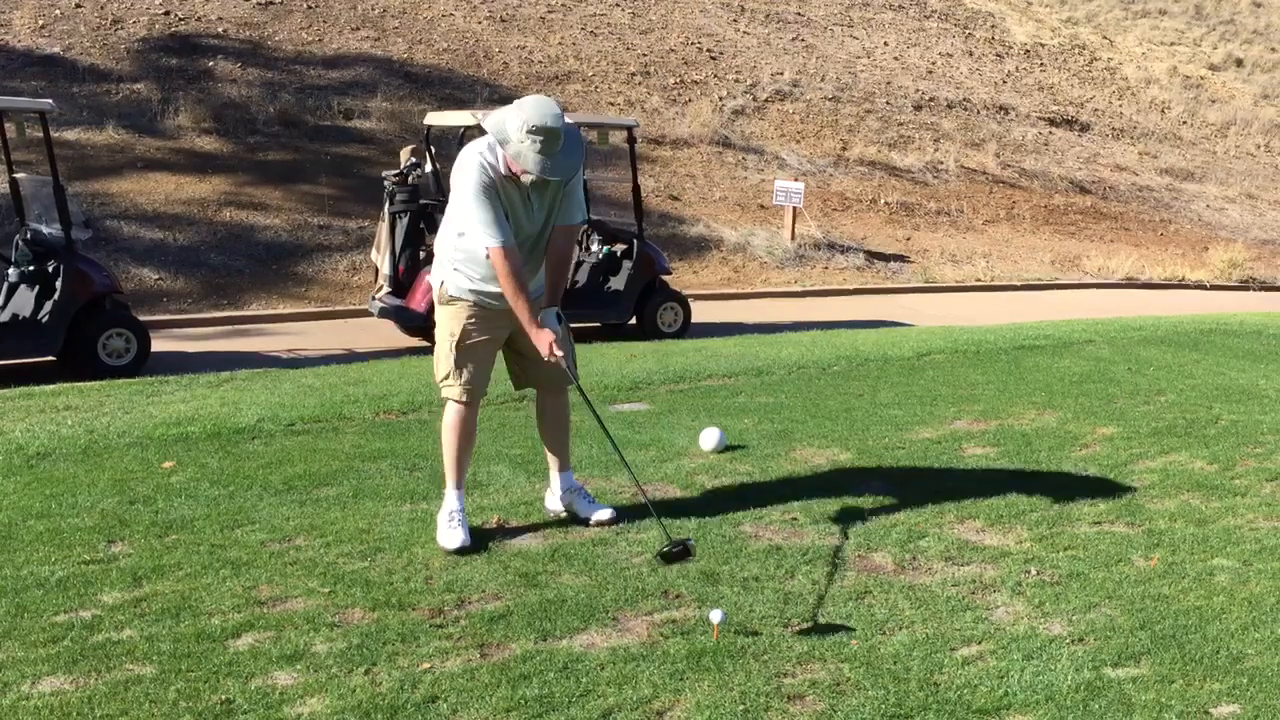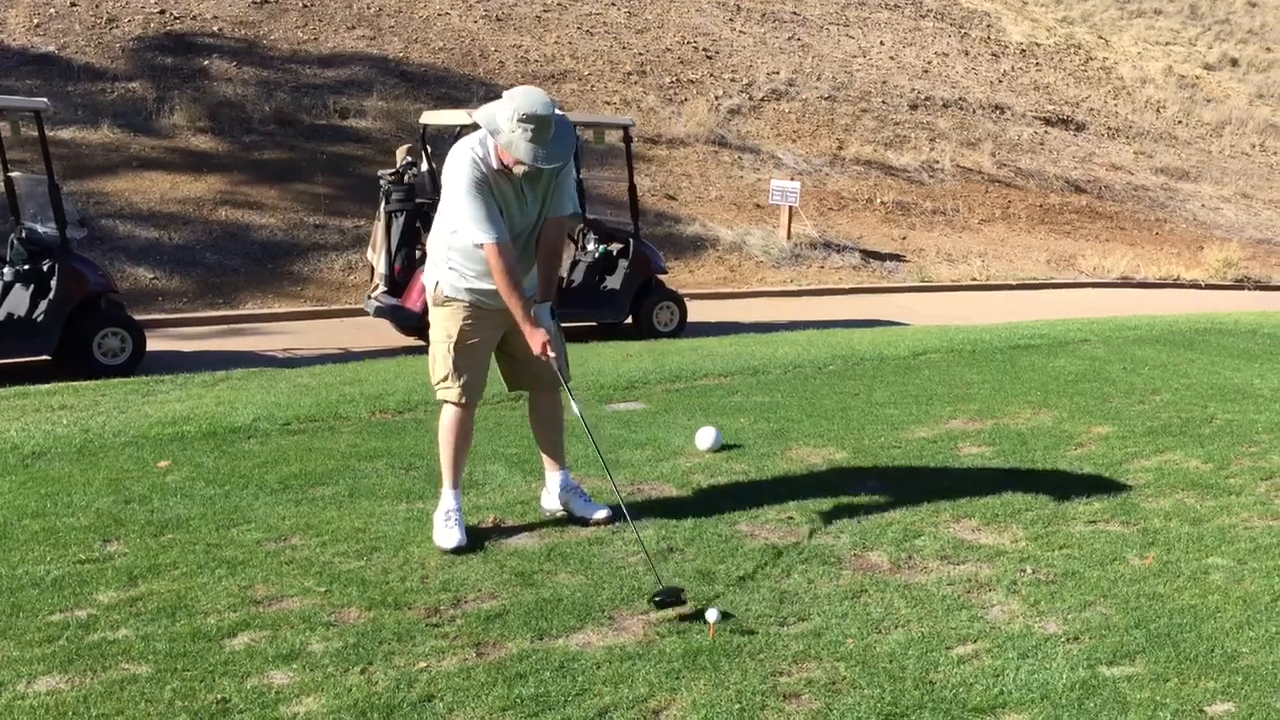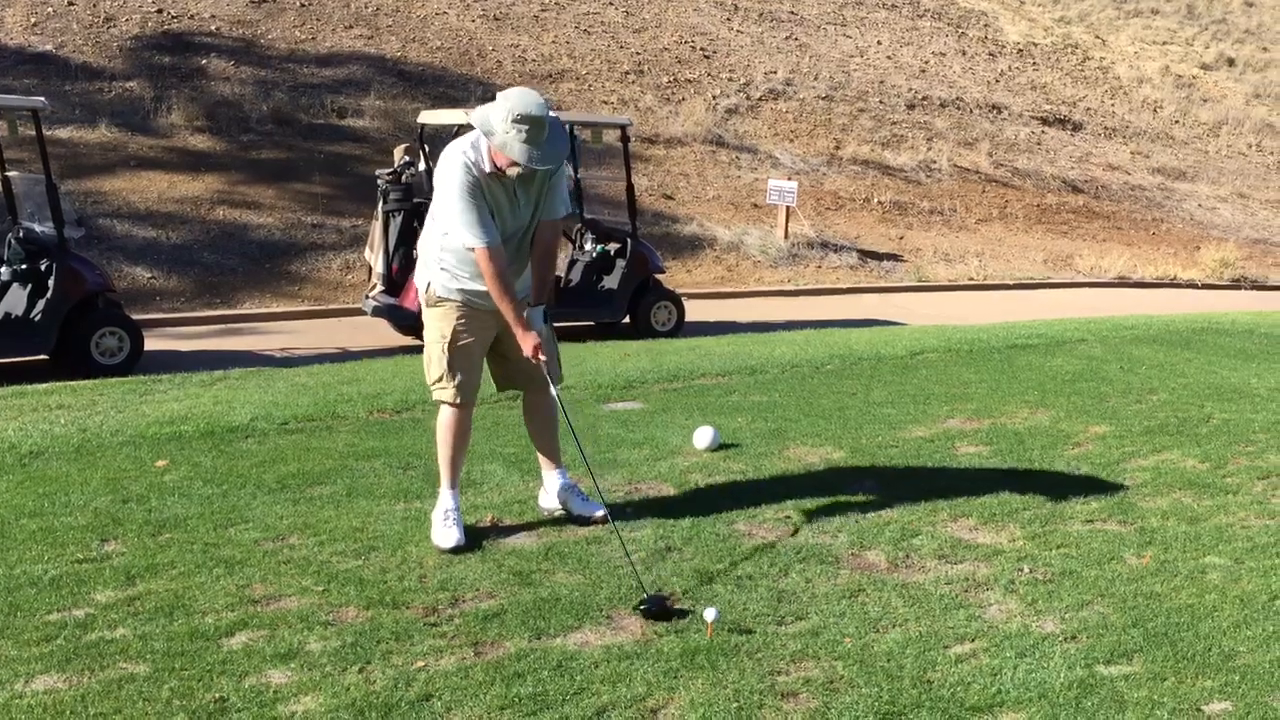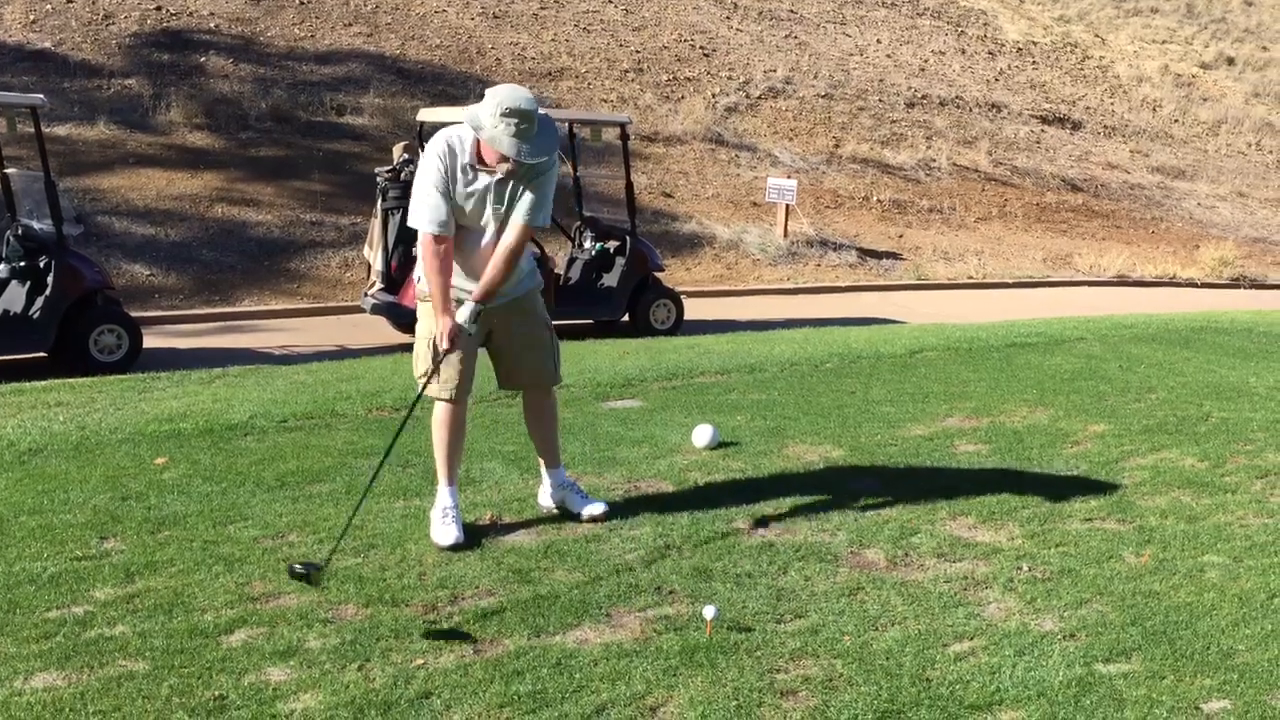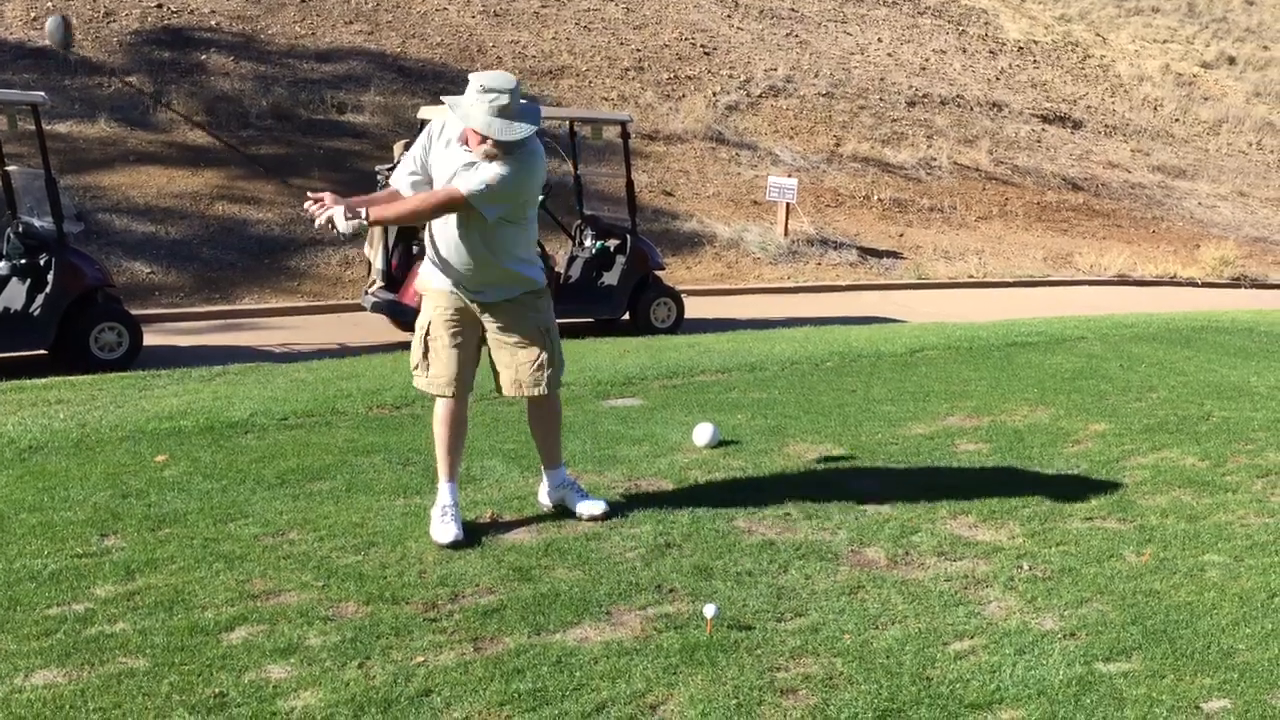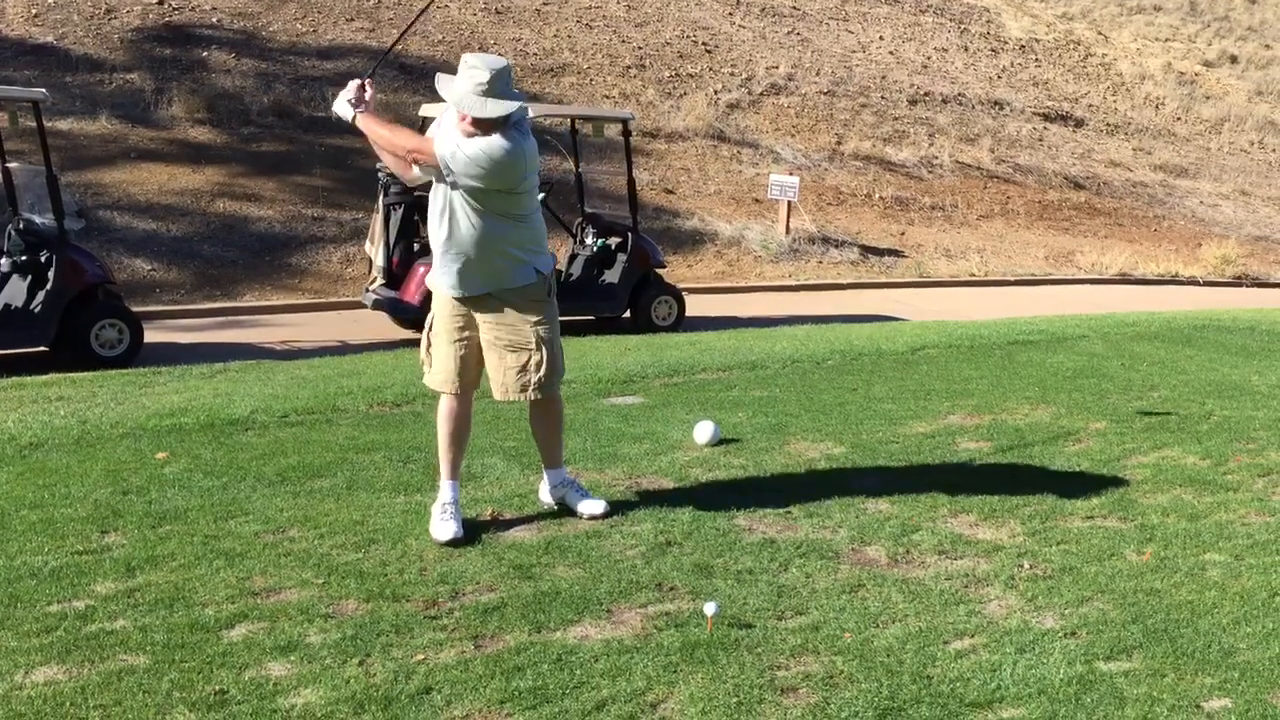
dt=0.2s
person 1, frame 1
left shoulder: (563, 162)
right shoulder: (476, 168)
left elbow: (563, 238)
right elbow: (503, 259)
left wrist: (551, 310)
right wrist: (535, 328)
left hip: (534, 290)
right hip: (468, 291)
left knee: (555, 385)
right knee: (463, 396)
left ankle: (562, 488)
right ankle: (452, 505)
person 1, frame 2
left shoulder: (554, 156)
right shoulder: (467, 164)
left elbow: (554, 231)
right elbow: (497, 255)
left wrist: (543, 305)
right wrist: (528, 327)
left hip: (525, 288)
right hip: (462, 291)
left knee: (546, 385)
right knee: (461, 398)
left ankle: (558, 486)
right ankle: (449, 505)
person 1, frame 3
left shoulder: (547, 159)
right shoulder: (461, 164)
left elbow: (548, 234)
right elbow: (484, 257)
left wrist: (536, 306)
right wrist: (520, 329)
left hip: (519, 287)
right hip: (456, 290)
left knee: (540, 384)
right knee: (458, 398)
left ankle: (556, 485)
right ankle: (447, 504)
person 1, frame 4
left shoulder: (538, 165)
right shoulder: (445, 151)
left elbow: (515, 240)
right elbow: (434, 240)
left wrist: (474, 304)
right wrist: (440, 310)
left hip: (515, 288)
right hip: (446, 292)
left knee: (540, 385)
right knee: (450, 394)
left ankle: (555, 484)
right ankle: (446, 501)
person 1, frame 5
left shoulder: (523, 159)
right shoulder: (439, 132)
left elbow: (441, 202)
right elbow: (403, 191)
left wrist: (362, 217)
right wrist: (352, 205)
left hip: (514, 290)
right hip: (448, 287)
left knee: (543, 387)
right knee: (449, 392)
left ankle: (556, 482)
right ankle: (446, 499)
person 1, frame 6
left shoulder: (506, 150)
right shoulder: (451, 121)
left elbow: (414, 148)
right elbow: (412, 171)
left wrist: (358, 115)
right wrist: (367, 117)
left hip: (517, 288)
right hip: (455, 284)
left knee: (542, 388)
right knee: (454, 389)
left ankle: (556, 480)
right ankle: (447, 495)
